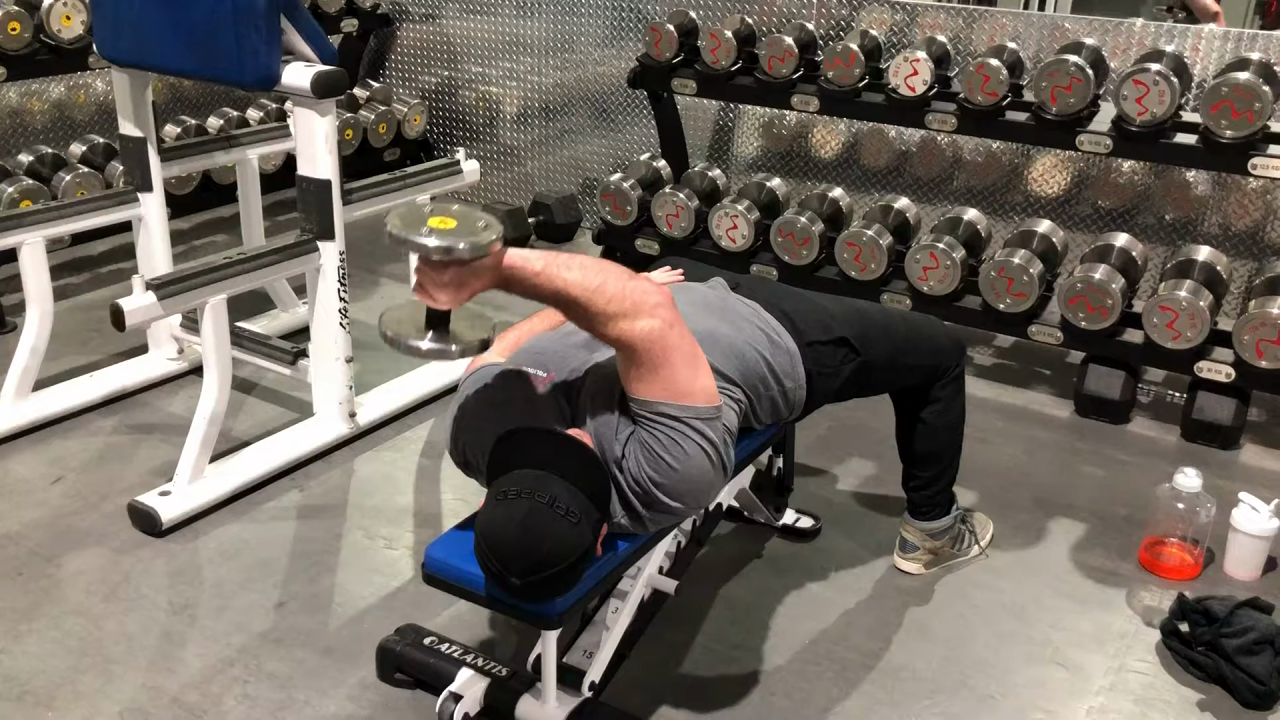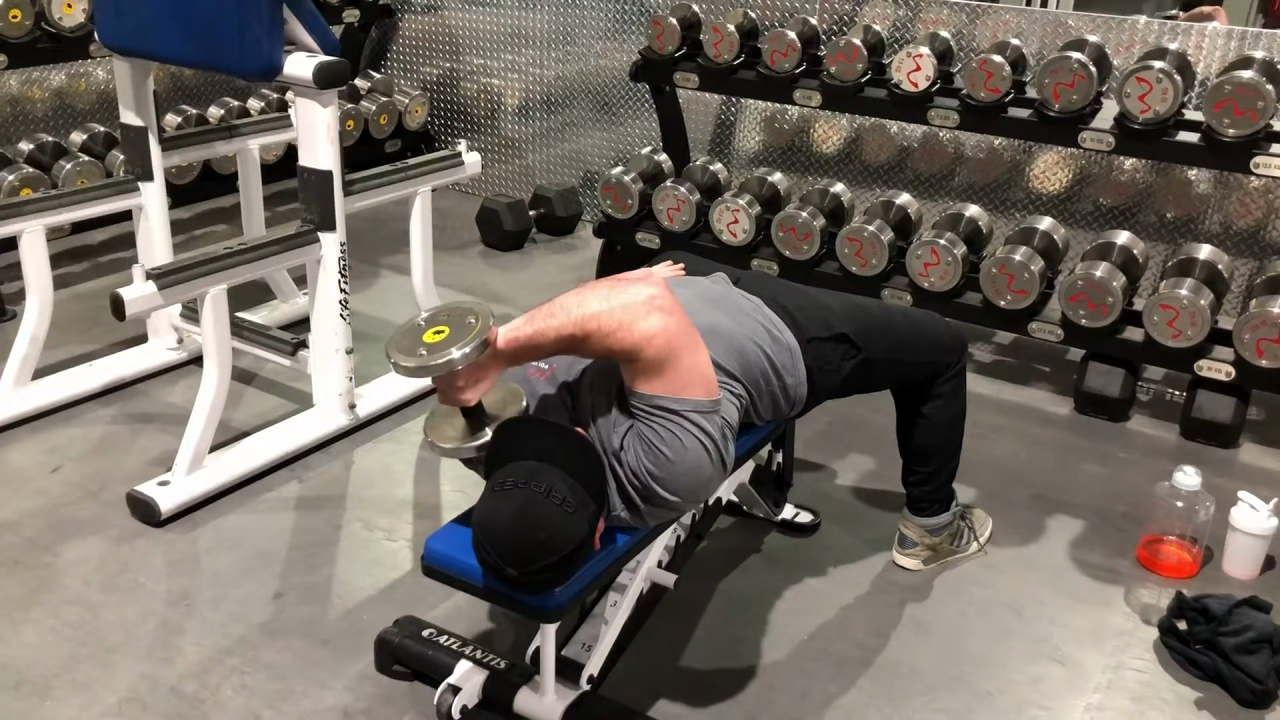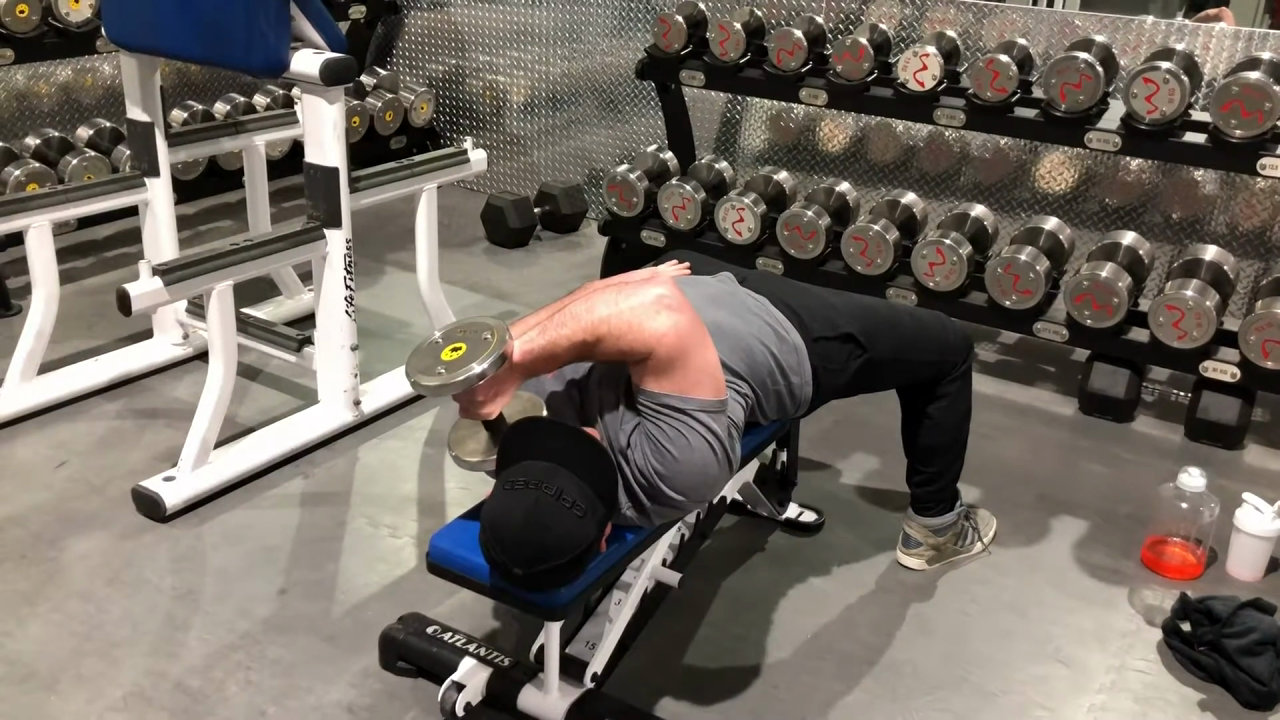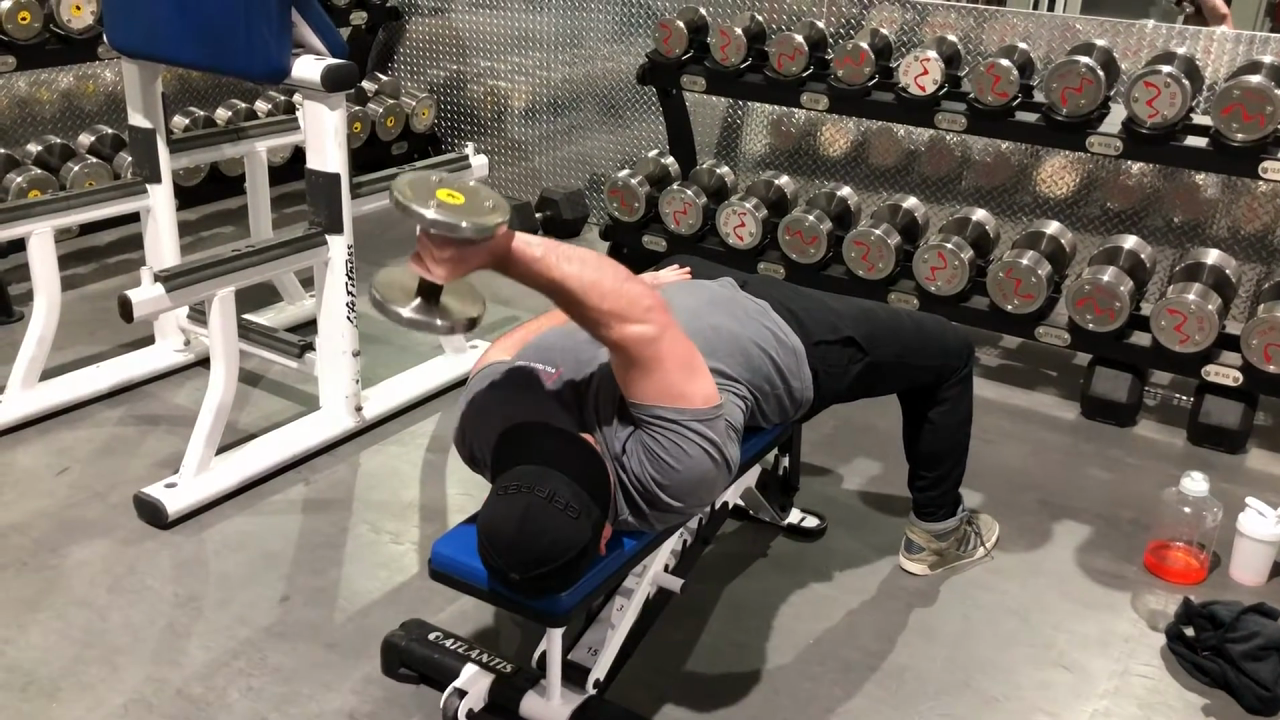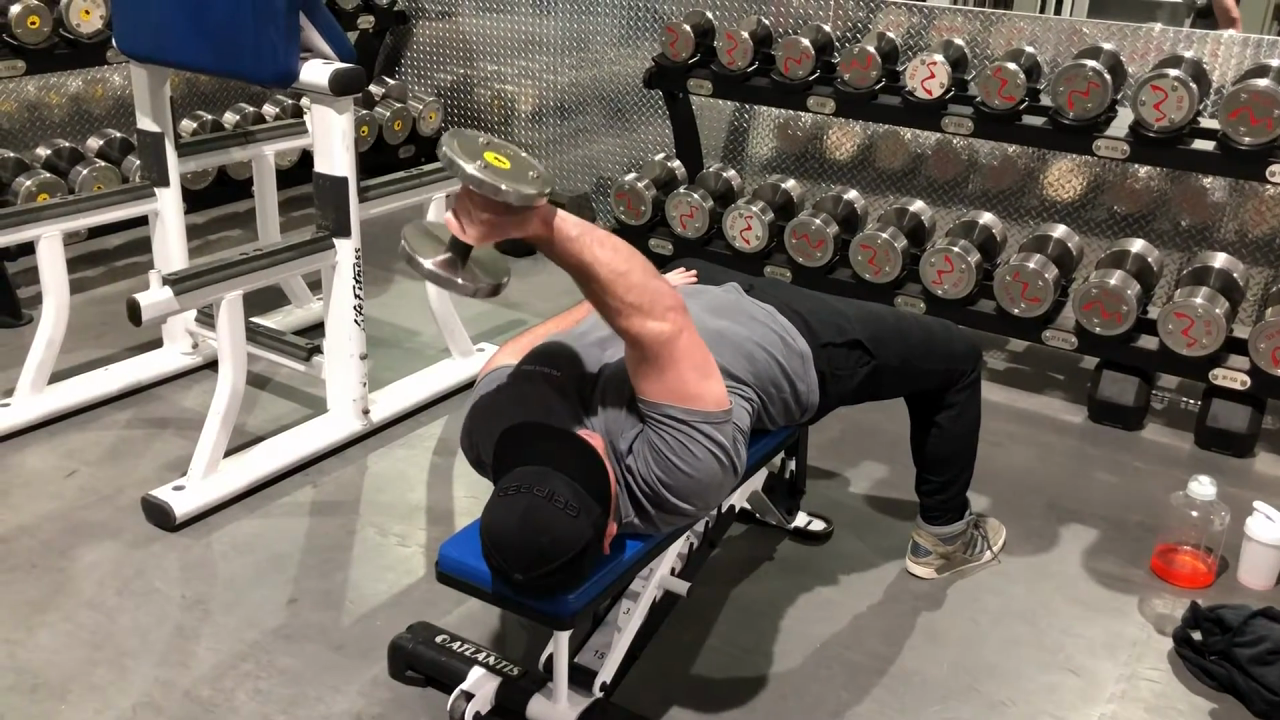
dt=1s
person 1, frame 1
left shoulder: (476, 429)
right shoulder: (673, 473)
left elbow: (501, 348)
right elbow: (645, 314)
right wrist: (491, 268)
right knee: (939, 352)
right ankle: (931, 530)
person 1, frame 2
right shoulder: (671, 470)
right elbow: (648, 311)
left wrist: (625, 278)
right wrist: (494, 352)
right knee: (942, 348)
right ankle: (930, 526)
person 1, frame 3
left shoulder: (493, 424)
right shoulder: (677, 471)
right elbow: (659, 312)
left wrist: (623, 279)
right wrist: (512, 366)
right knee: (947, 347)
right ankle: (935, 525)
person 1, frame 4
left shoulder: (482, 425)
right shoulder: (673, 474)
left elbow: (507, 346)
right elbow: (639, 322)
right wrist: (492, 249)
right knee: (947, 352)
right ankle: (936, 532)
person 1, frame 5
left shoulder: (487, 428)
right shoulder: (679, 475)
left elbow: (508, 355)
right elbow: (656, 324)
left wrist: (605, 298)
right wrist: (533, 221)
right knee: (955, 356)
right ankle: (943, 536)
